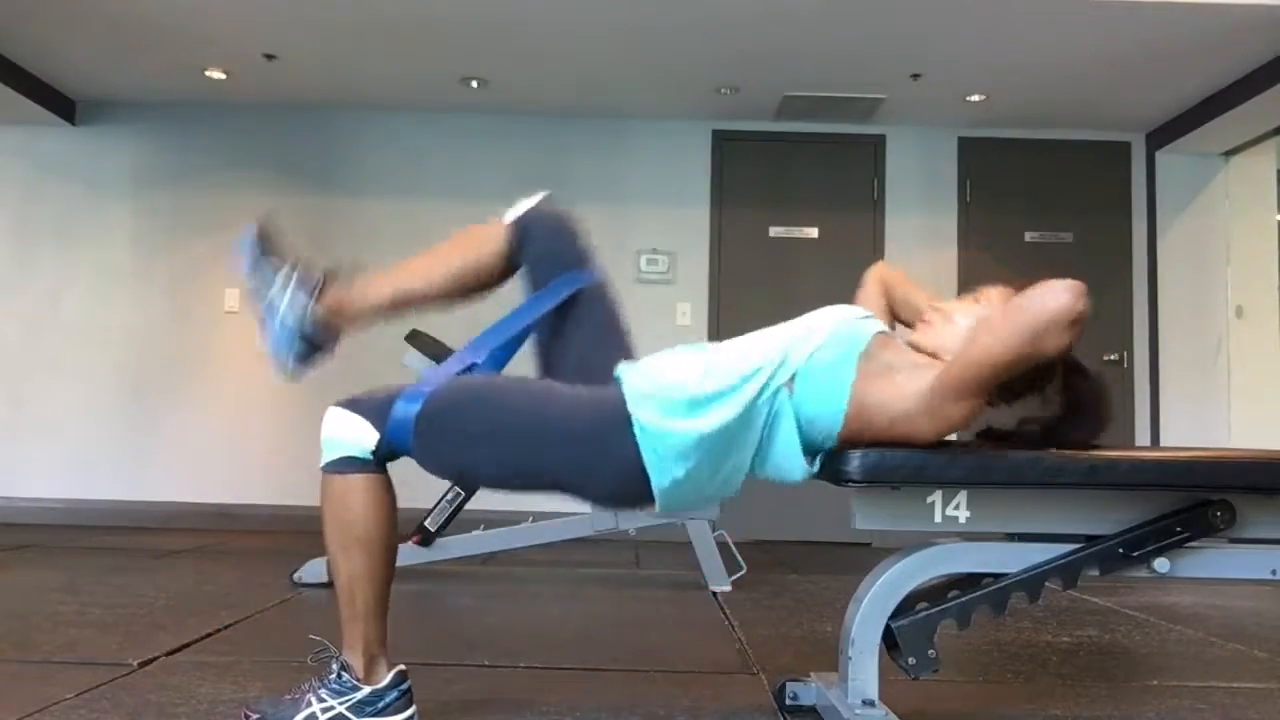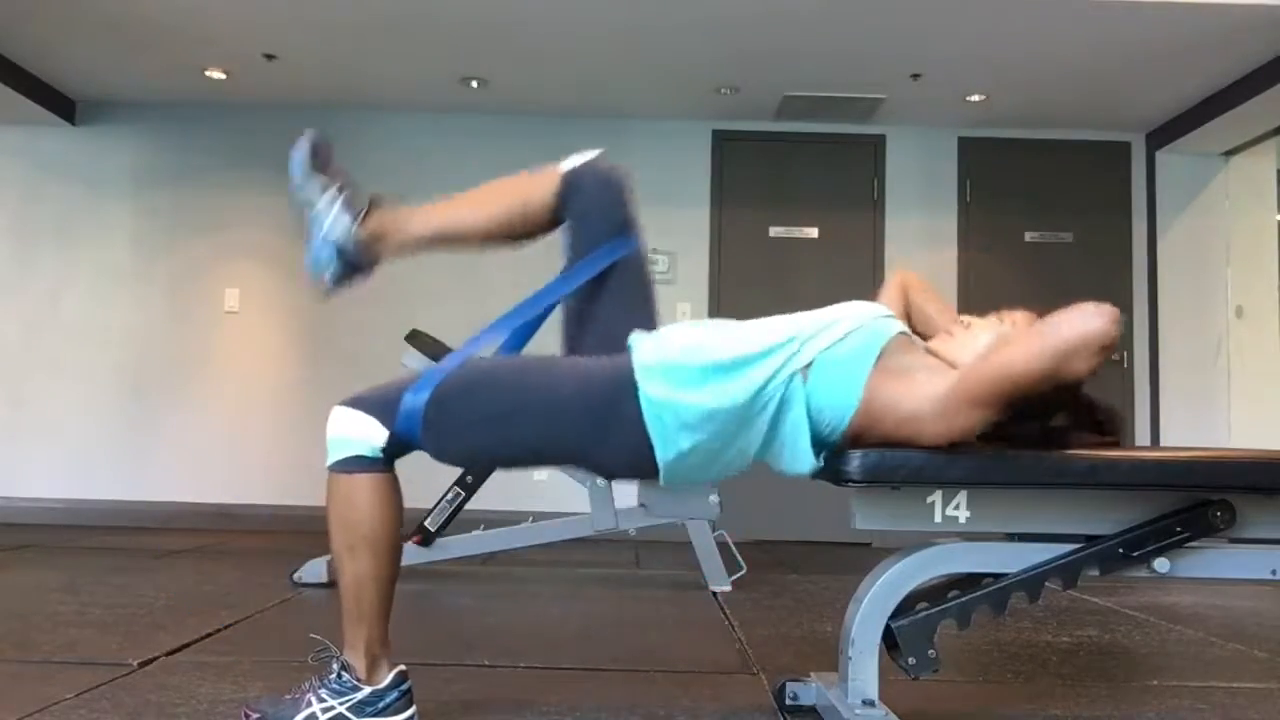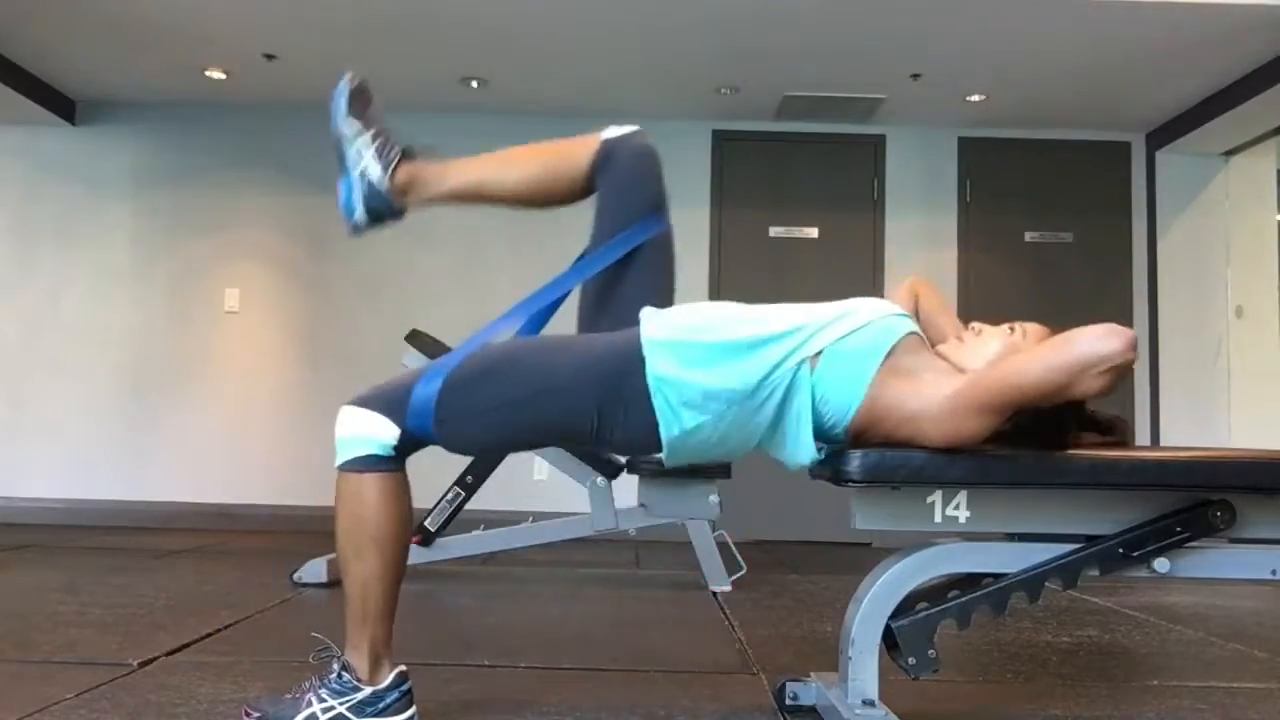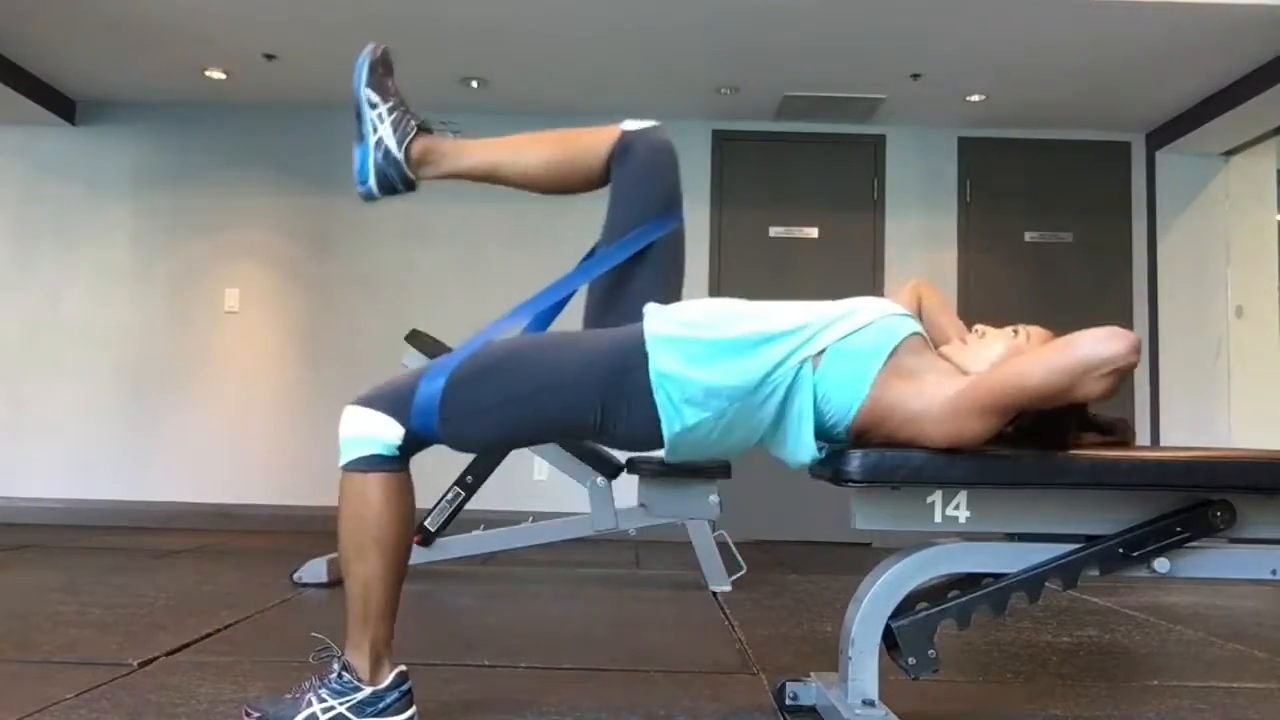
dt=0.1s
person 1, frame 1
left shoulder: (933, 394)
right shoulder: (906, 360)
left elbow: (1061, 302)
right elbow: (881, 278)
left wrist: (986, 321)
right wrist: (932, 320)
left hip: (629, 437)
right hip: (634, 401)
left knee: (357, 427)
right knee: (539, 225)
right ankle: (324, 312)
person 1, frame 2
left shoulder: (947, 403)
right shoulder: (914, 355)
left elbow: (1096, 324)
right elbow: (900, 283)
left wrist: (996, 344)
right wrist: (946, 320)
left hip: (637, 408)
right hip: (645, 373)
left knee: (362, 424)
right knee: (590, 184)
right ankle: (366, 235)
person 1, frame 3
left shoulder: (957, 406)
right shoulder: (937, 366)
left elbow: (1111, 344)
right elbow: (912, 288)
left wrist: (987, 356)
right wrist: (956, 332)
left hip: (642, 384)
right hip: (651, 351)
left knee: (371, 423)
right knee: (626, 155)
right ankle: (398, 181)
person 1, frame 4
left shoulder: (960, 407)
right shoulder: (935, 365)
left elbow: (1113, 345)
right elbow: (917, 289)
left wrist: (991, 355)
right wrist: (961, 334)
left hip: (643, 380)
right hip: (654, 348)
left knee: (376, 424)
right knee: (643, 149)
right ankle: (415, 154)
